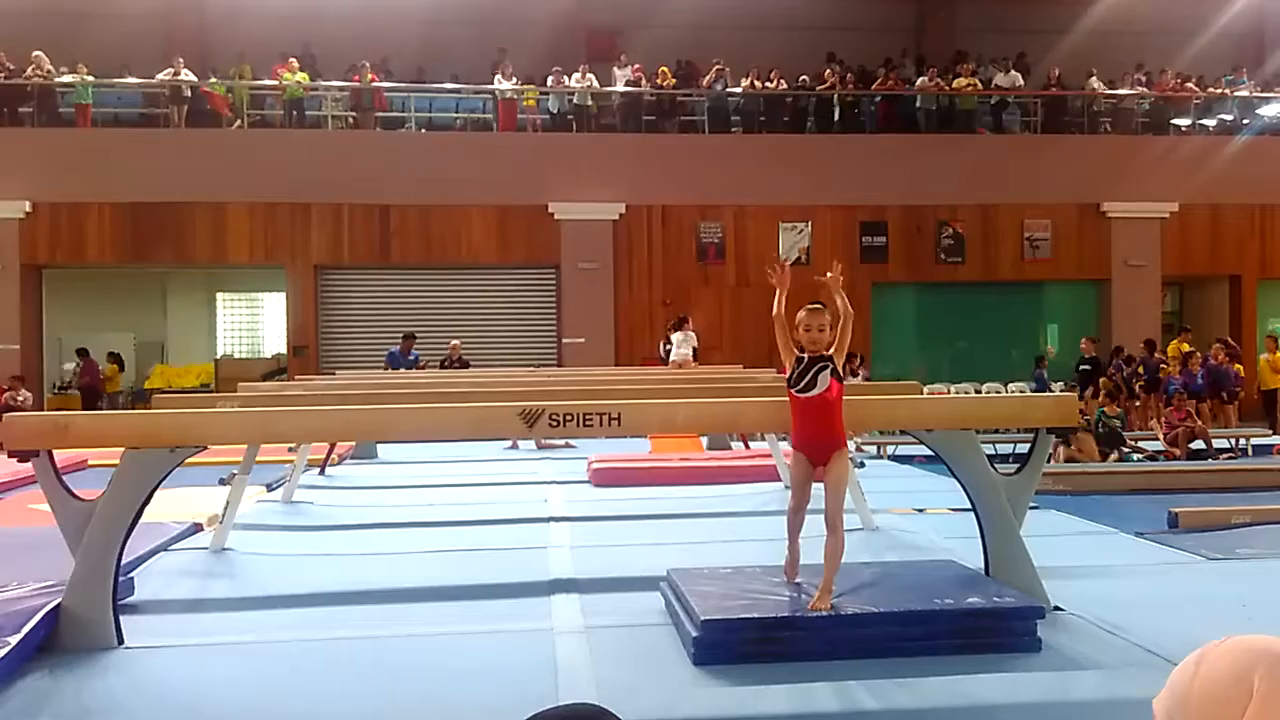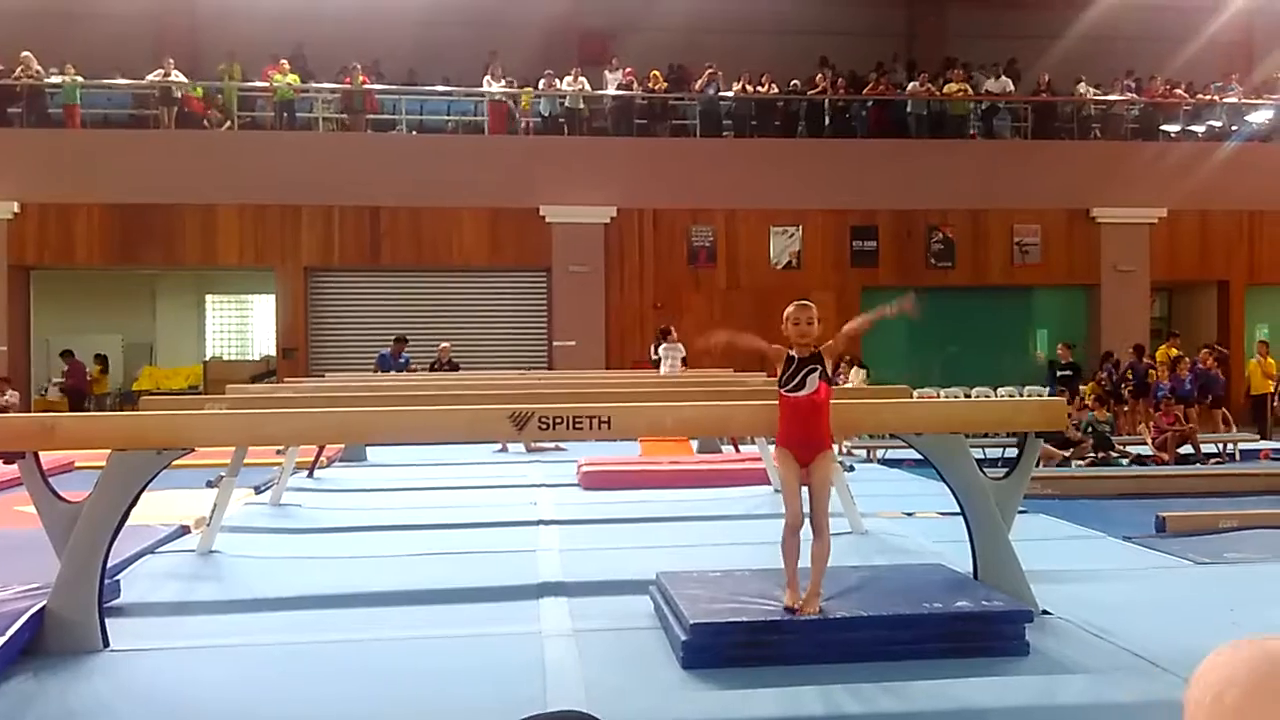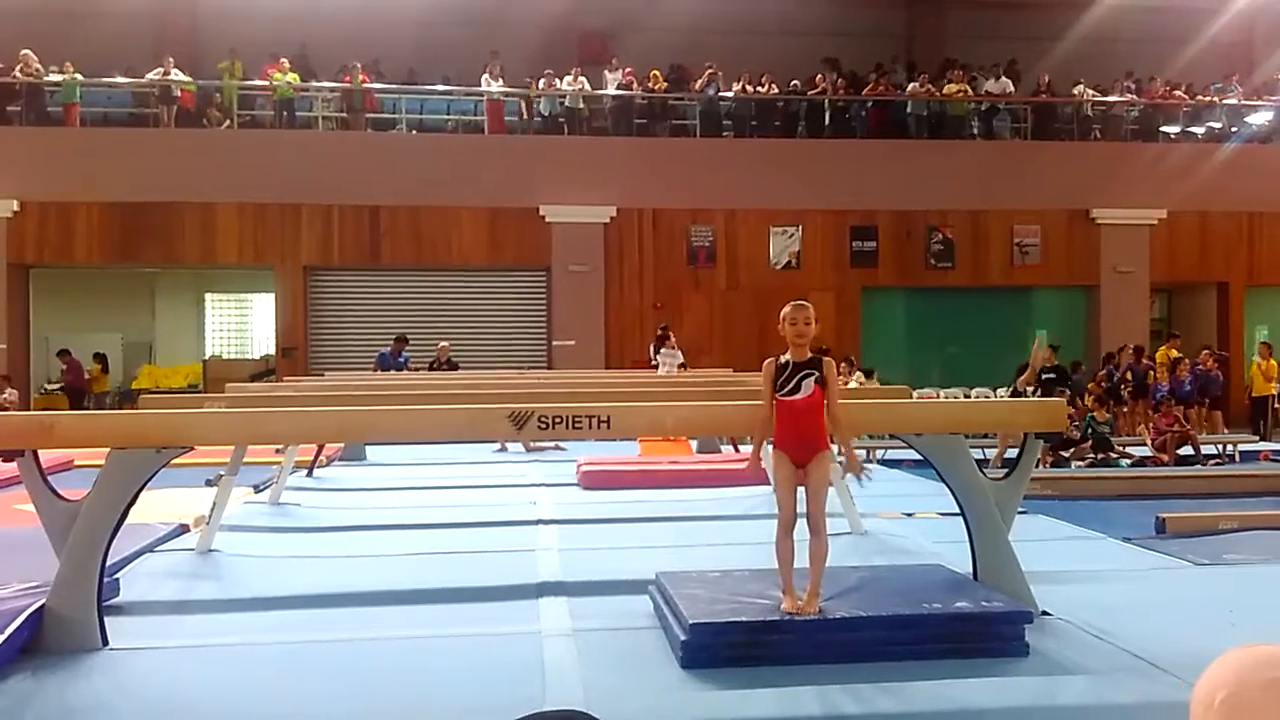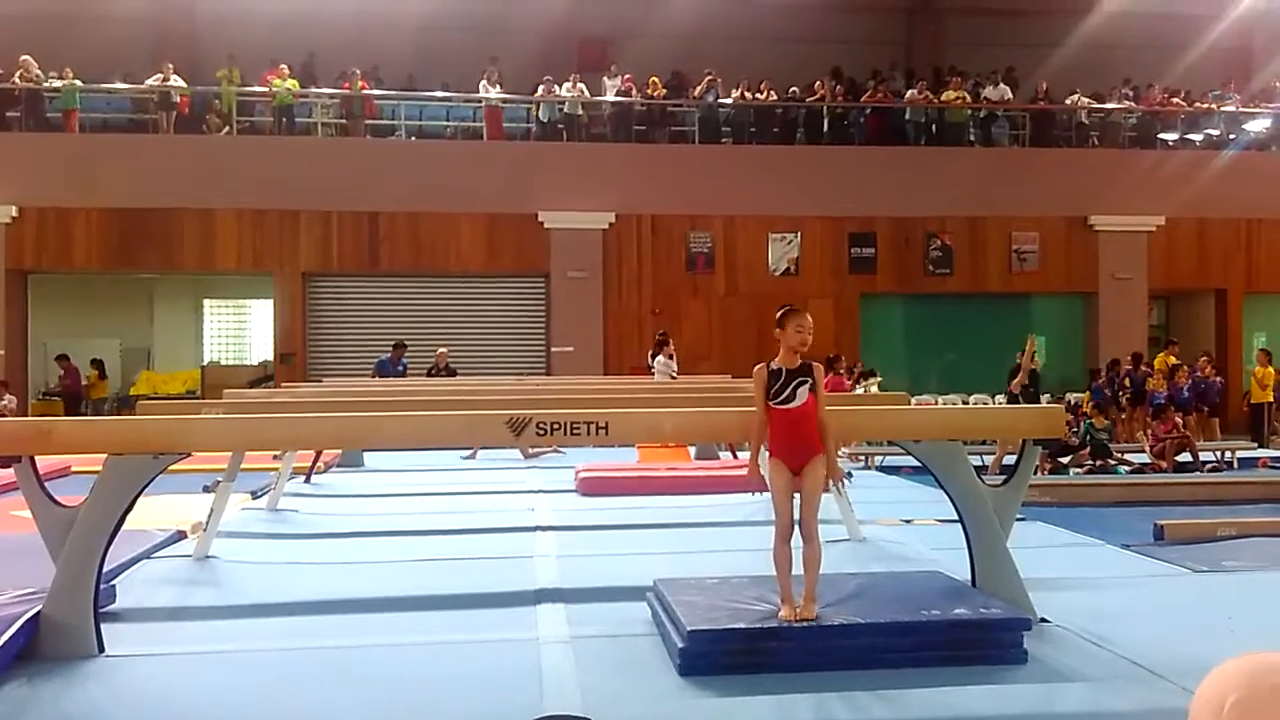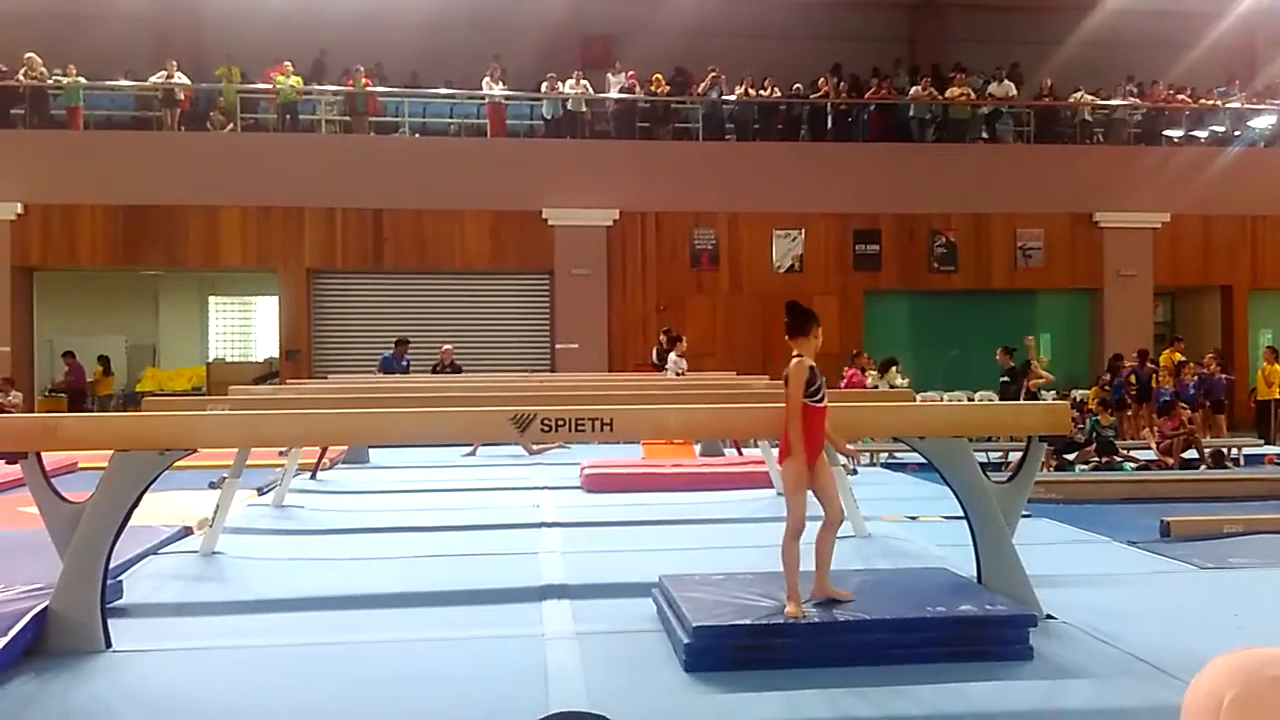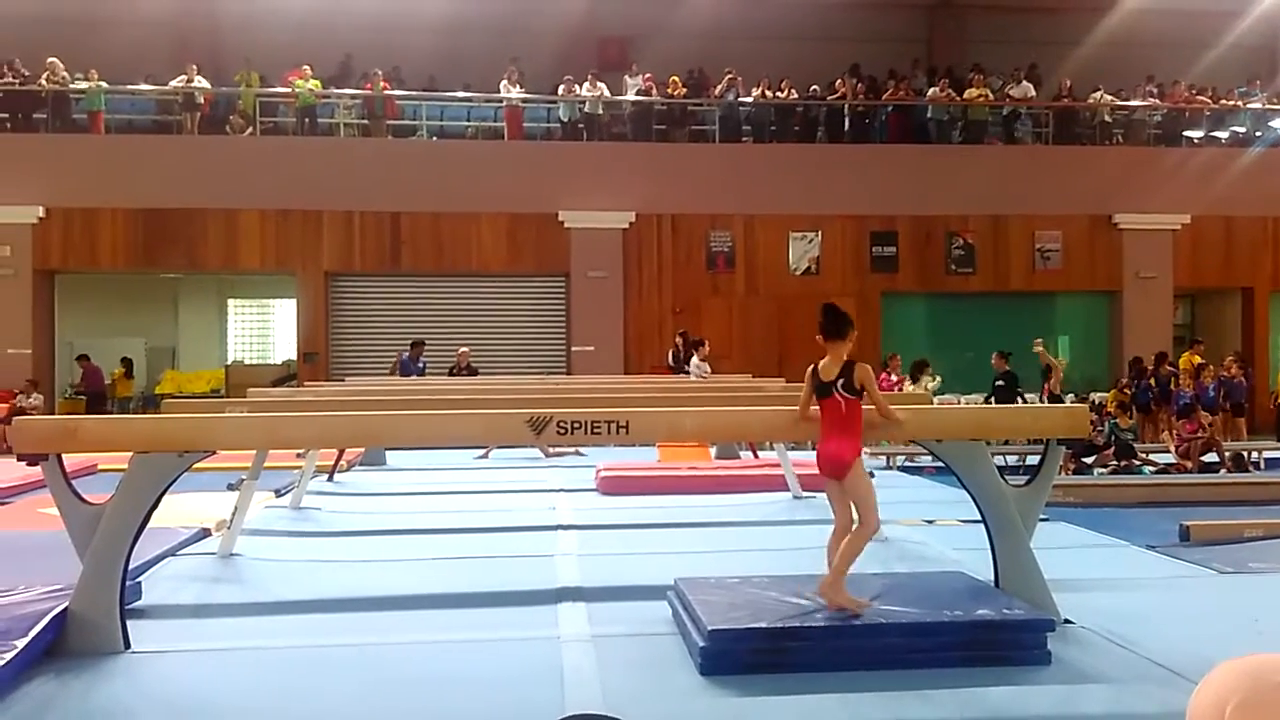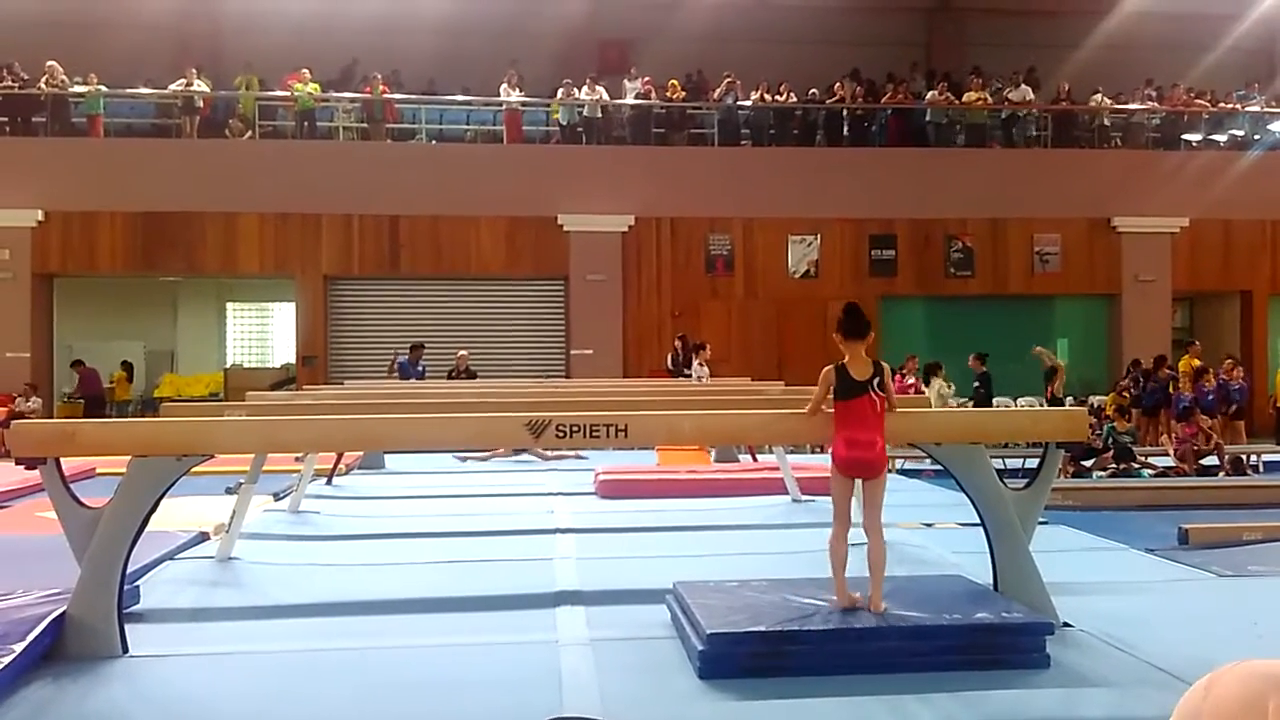
dt=0.4s
person 1, frame 1
left shoulder: (835, 359)
right shoulder: (792, 360)
left elbow: (848, 317)
right elbow: (778, 319)
left wrist: (836, 289)
right wrist: (782, 289)
left hip: (835, 449)
right hip: (802, 449)
left knee: (834, 517)
right knee: (797, 506)
left ankle: (826, 588)
right ankle: (793, 552)
person 1, frame 2
left shoulder: (826, 356)
right shoulder: (780, 358)
left elbow: (851, 329)
right elbow: (757, 343)
left wrist: (887, 311)
right wrist: (726, 336)
left hip: (821, 449)
right hip: (788, 448)
left knee: (820, 522)
right knee: (793, 517)
left ankle: (814, 592)
right ankle: (791, 586)
person 1, frame 3
left shoulder: (825, 365)
right shoulder: (772, 366)
left elbow: (833, 413)
right elbow: (767, 414)
left wrist: (849, 452)
right wrist: (756, 452)
left hip: (818, 450)
right hip: (783, 451)
left knee: (817, 521)
right knee: (786, 521)
left ankle: (814, 592)
right ankle: (788, 591)
person 1, frame 4
left shoulder: (815, 370)
right shoulder: (763, 372)
left elbow: (822, 419)
right elbow: (761, 420)
left wrist: (832, 461)
right wrist: (753, 462)
left hip: (812, 457)
right hip: (779, 459)
left knee: (809, 527)
right knee: (783, 528)
left ankle: (809, 598)
right ankle: (786, 599)
person 1, frame 5
left shoulder: (810, 367)
right shoulder: (800, 366)
right elbow: (794, 415)
left wrist: (839, 445)
right wrist: (797, 460)
left hip: (815, 453)
right hip: (795, 453)
left knee: (835, 515)
right knee: (796, 524)
left ankle: (822, 585)
right ankle: (792, 596)
person 1, frame 6
left shoulder: (813, 372)
right shoulder: (861, 371)
left elbow: (804, 412)
right elbow: (883, 411)
right wrist: (899, 418)
left hip: (826, 453)
right hip: (848, 455)
left knee: (843, 523)
right knee: (870, 523)
left ankle: (835, 591)
right ankle: (832, 582)
person 1, frame 7
left shoulder: (831, 373)
right shoulder: (883, 370)
left elbow: (812, 411)
right elbow: (892, 407)
left wrist: (813, 406)
left hip: (844, 456)
right hip: (875, 456)
left knee: (840, 524)
right knee: (874, 526)
left ankle: (842, 592)
right ankle: (876, 598)
